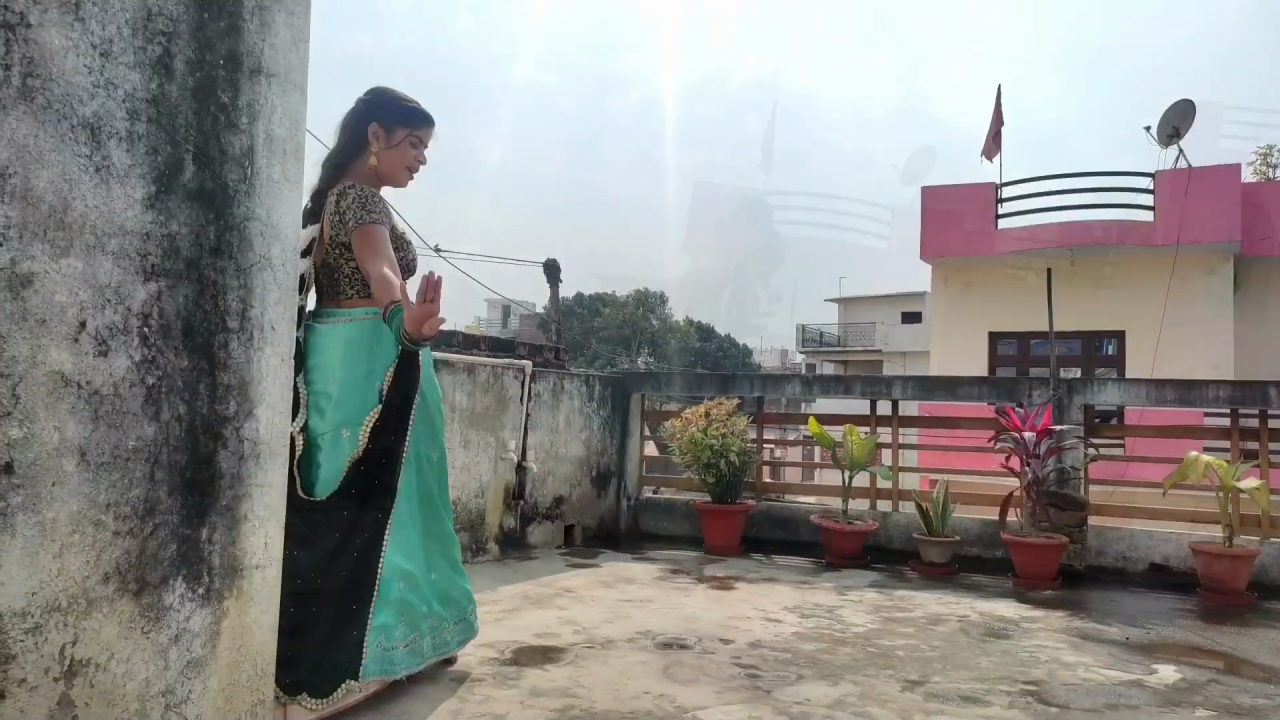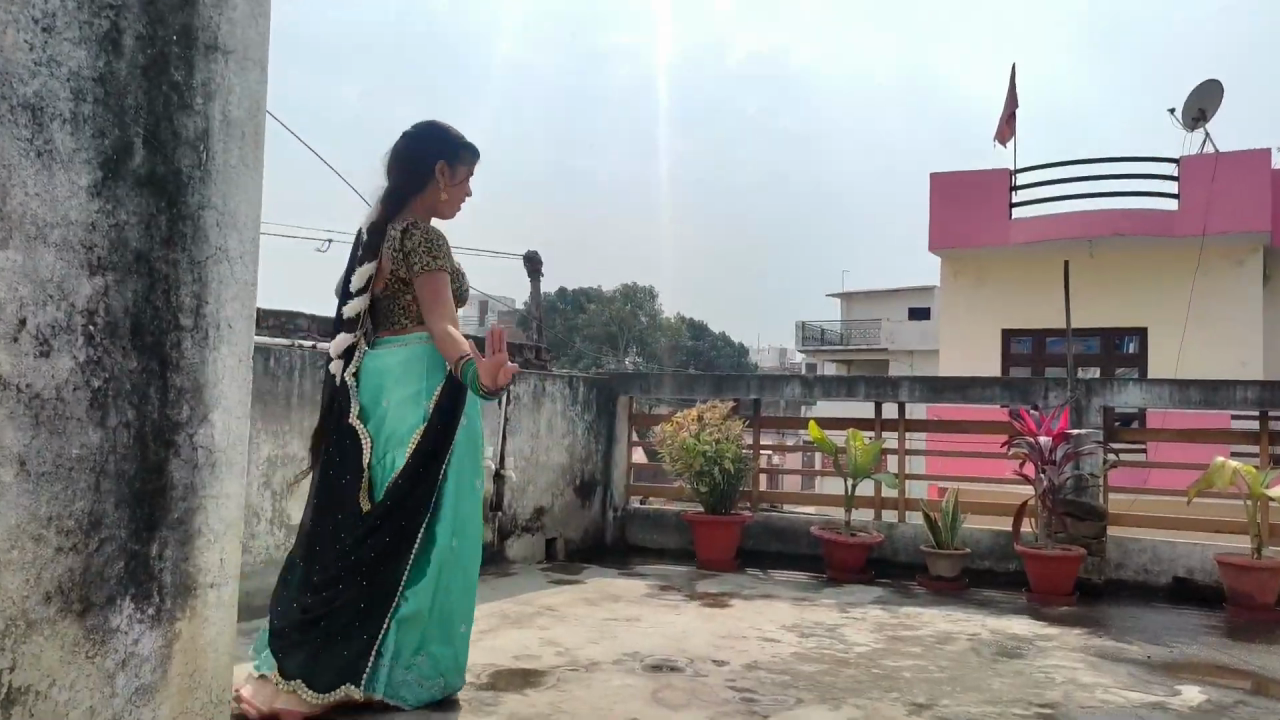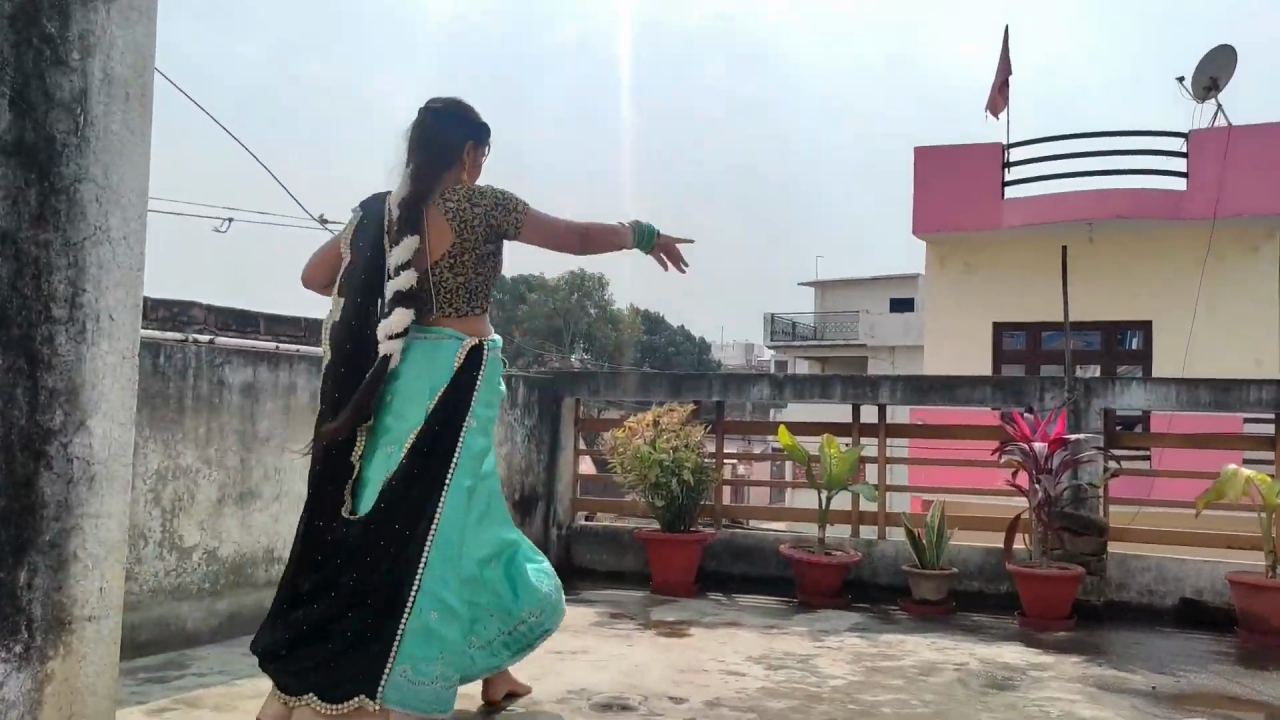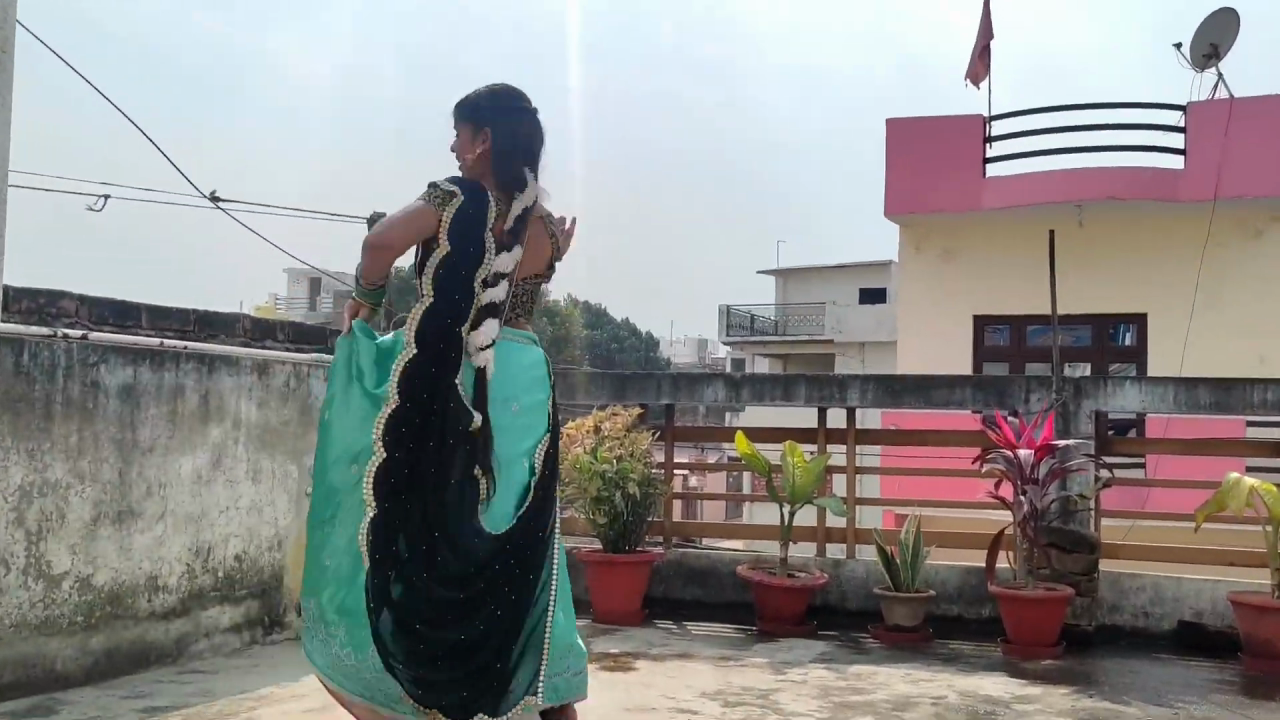
dt=0.4s
person 1, frame 1
left shoulder: (329, 199)
right shoulder: (362, 202)
right elbow: (380, 277)
right wrist: (410, 325)
left hip: (327, 355)
right hip: (374, 357)
left knee: (320, 512)
right knee: (374, 509)
person 1, frame 2
left shoulder: (379, 230)
right shoulder: (420, 237)
left elbow: (367, 308)
right elbow: (441, 327)
right wrist: (482, 374)
left hip: (377, 379)
right hip: (425, 384)
left knee: (370, 527)
right knee: (416, 530)
person 1, frame 3
left shoulder: (377, 211)
right shoulder: (481, 204)
left elbow: (314, 276)
right elbow: (580, 237)
right wrist: (644, 234)
left hip: (395, 376)
right hip: (455, 379)
right knee: (422, 535)
person 1, frame 4
left shoulder: (456, 196)
right shoulder: (544, 223)
left elbow: (385, 240)
left wrist: (365, 297)
left hip: (438, 379)
right hip: (519, 383)
left knee: (415, 537)
right knee: (512, 542)
